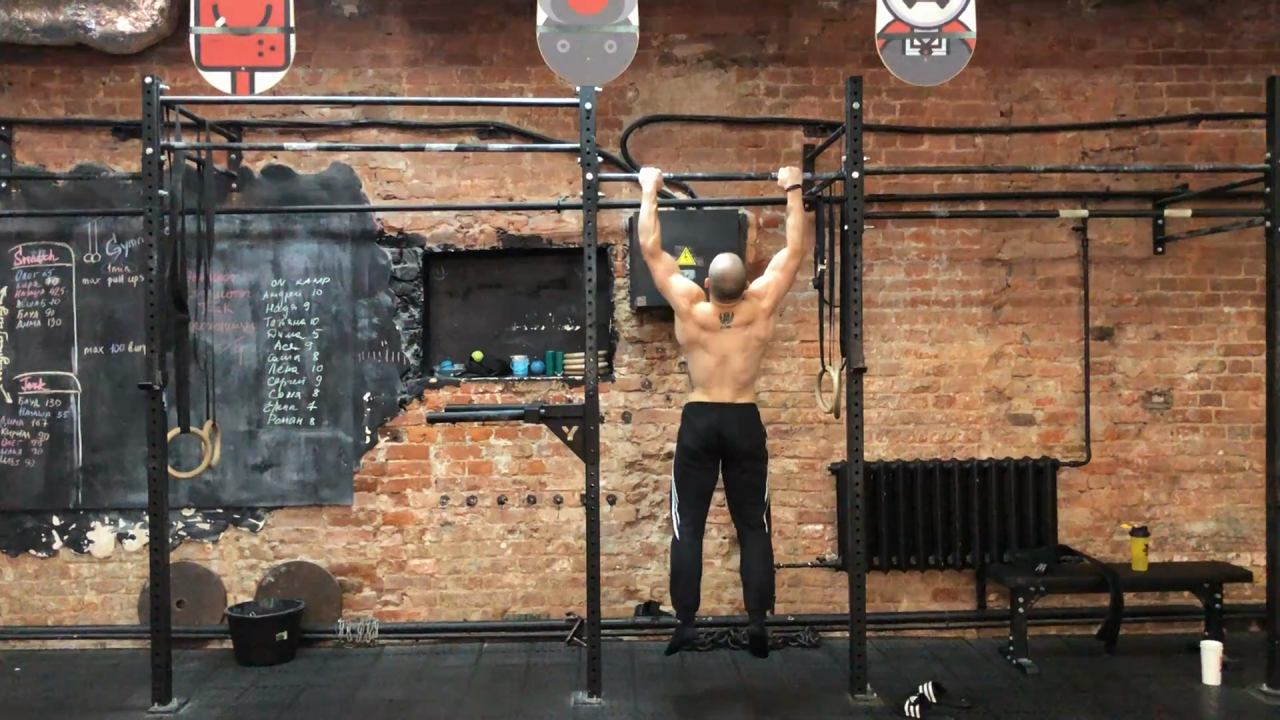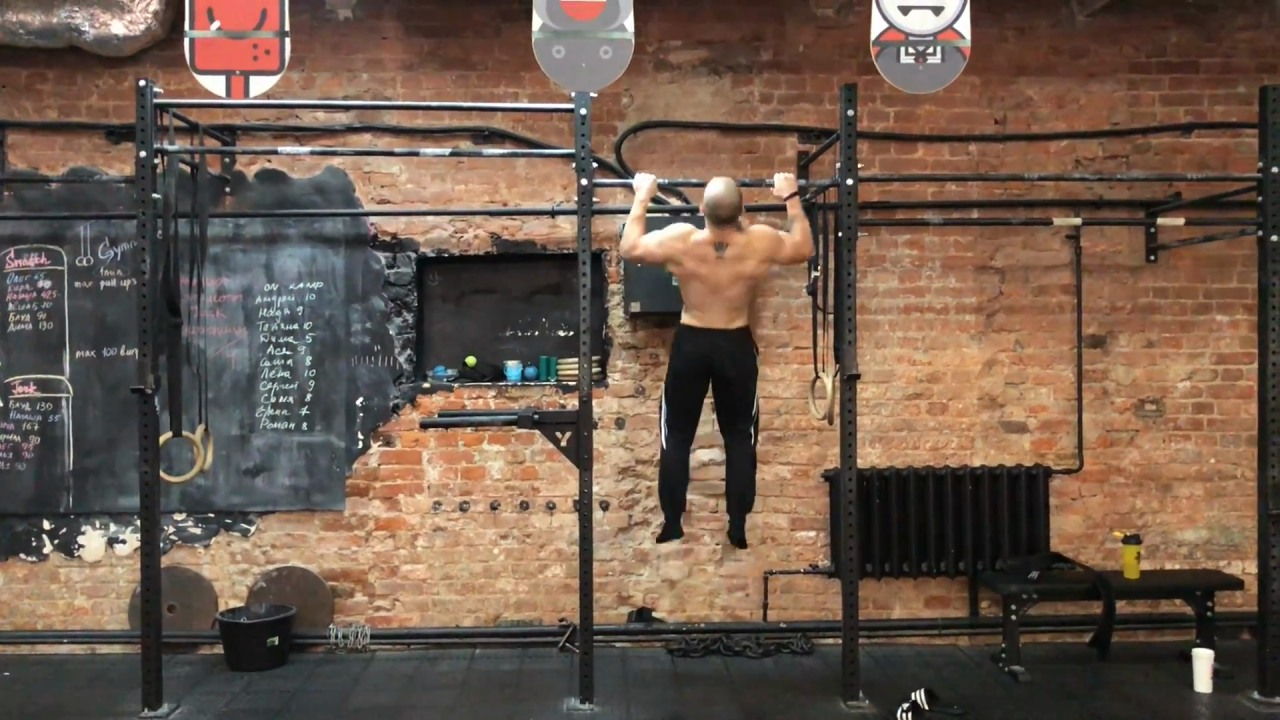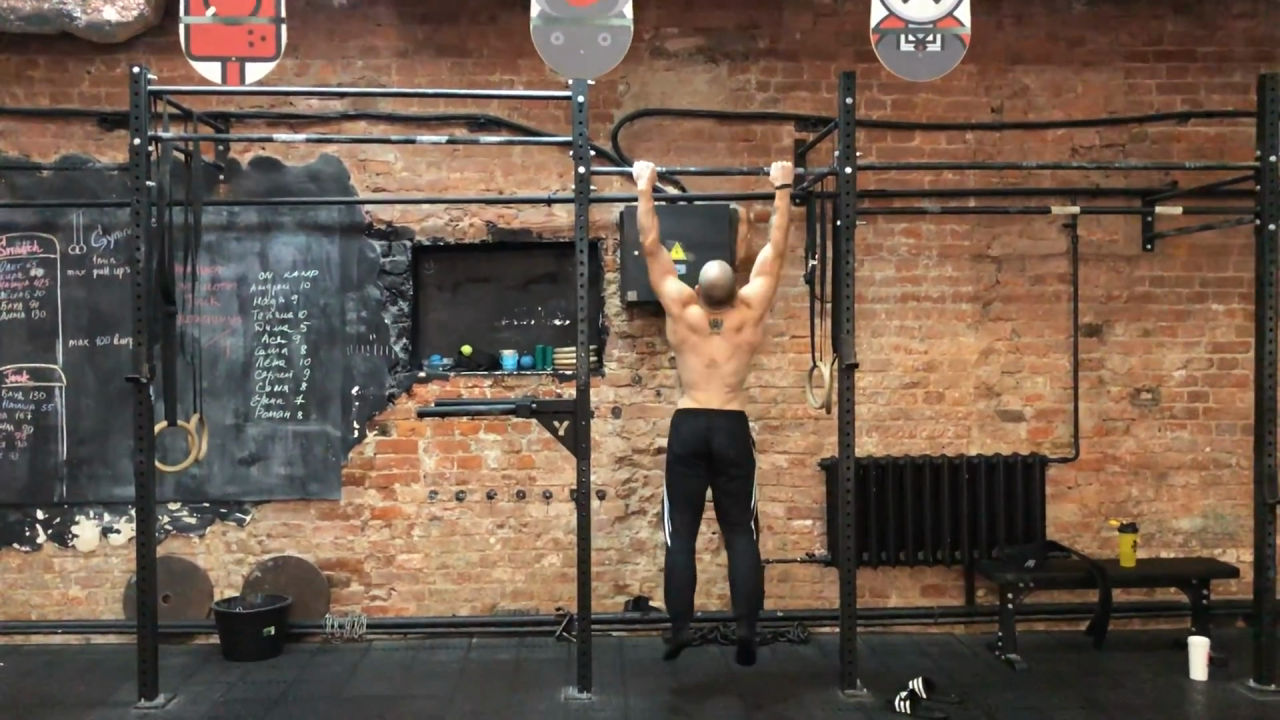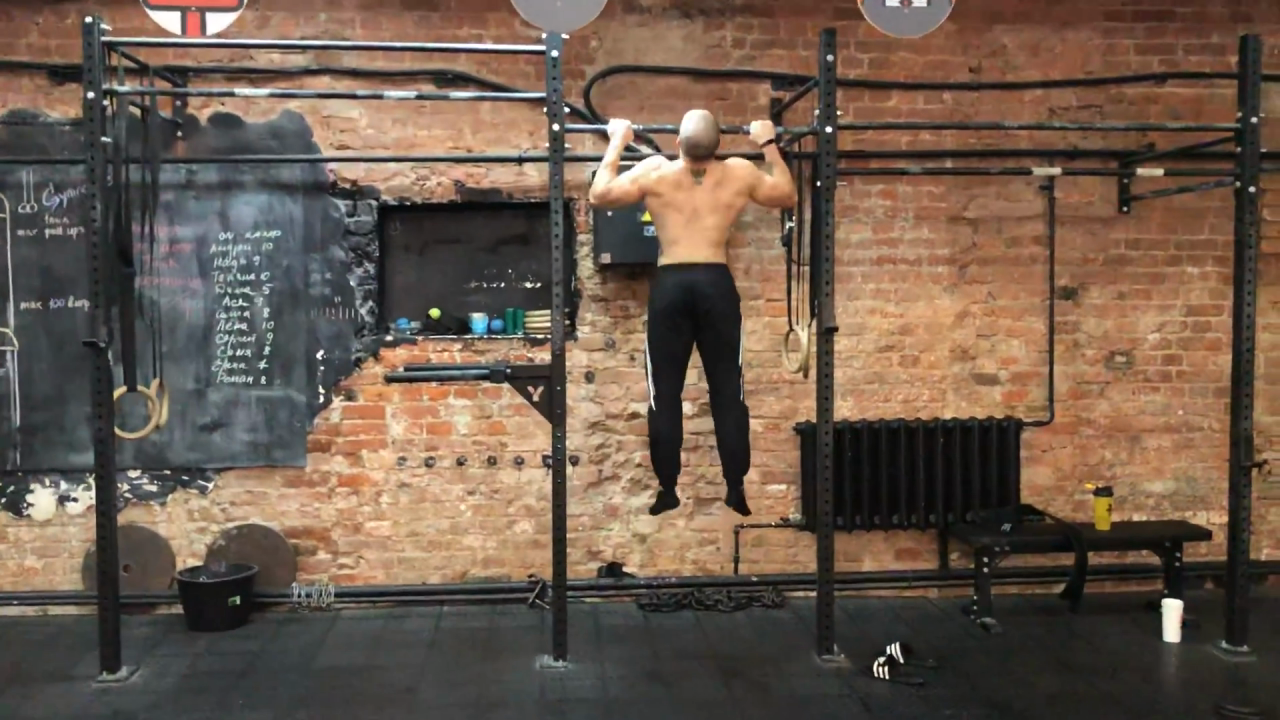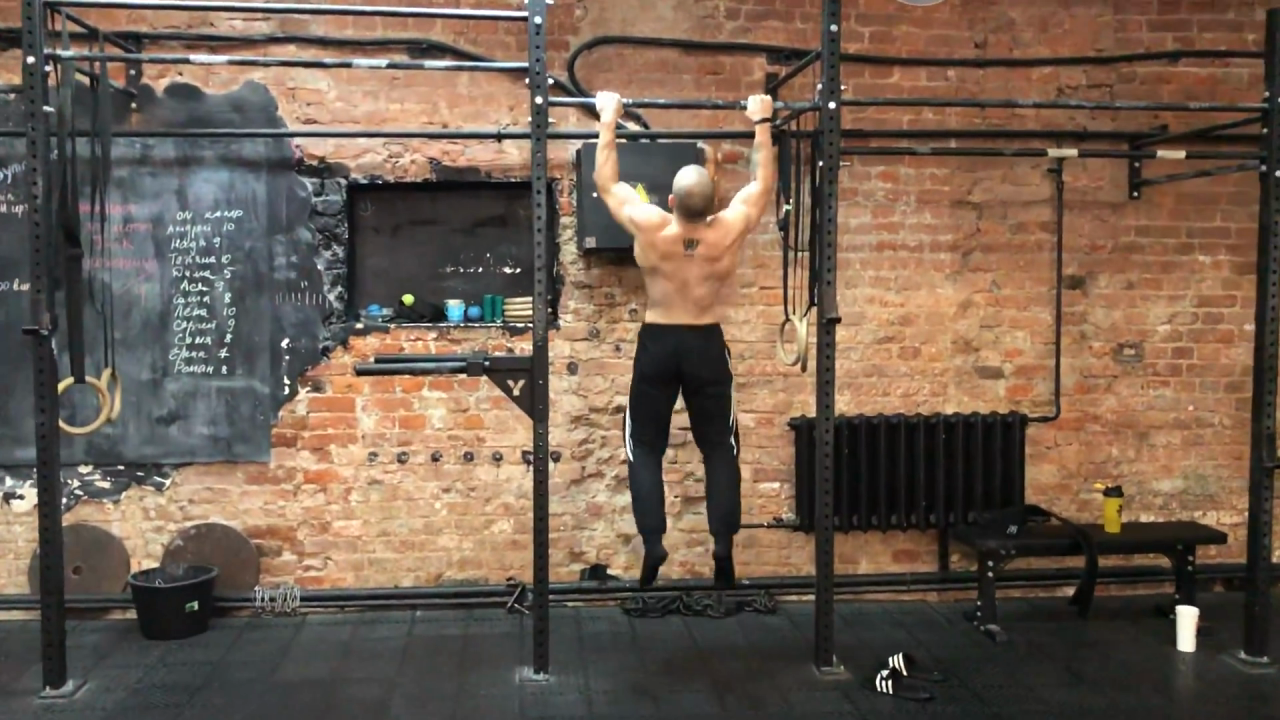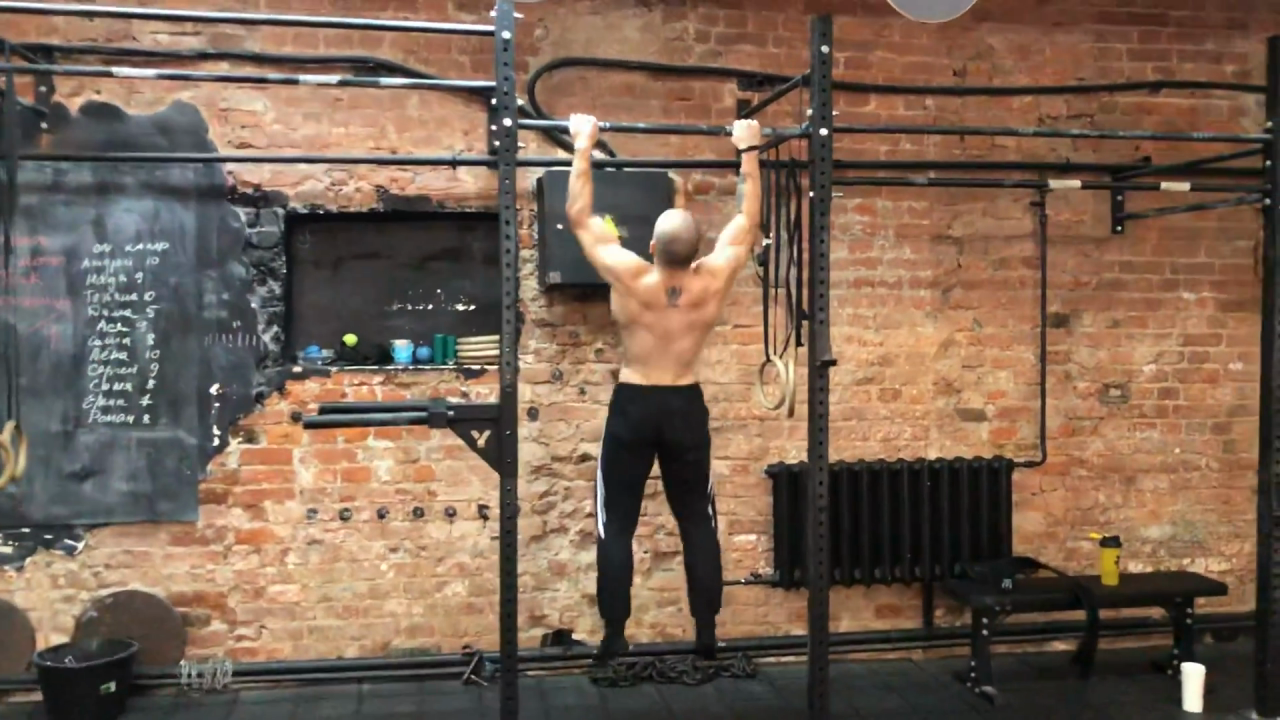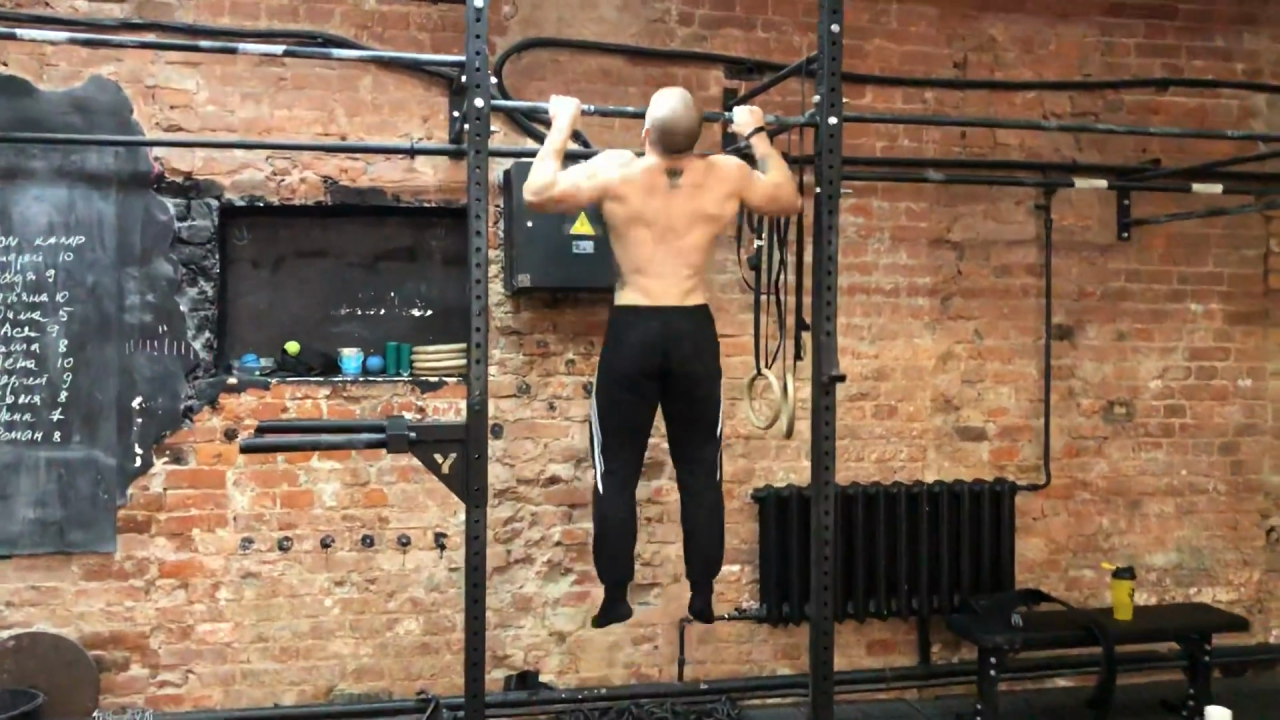
dt=0.7s
person 1, frame 1
left shoulder: (688, 306)
right shoulder: (762, 307)
left elbow: (650, 247)
right elbow: (796, 248)
left wrist: (649, 190)
right wrist: (793, 189)
left hip: (699, 422)
right hip: (745, 423)
left knee: (688, 525)
right knee: (753, 526)
left ankle: (686, 620)
right ankle: (757, 621)
person 1, frame 2
left shoulder: (680, 240)
right shoulder: (762, 240)
left elbow: (628, 248)
right elbow: (806, 248)
left hip: (690, 345)
right hip: (736, 346)
left knee: (676, 436)
right knee: (740, 437)
person 1, frame 3
left shoulder: (680, 311)
right shoulder: (751, 313)
left elbow: (651, 246)
right elbow: (775, 246)
left wrist: (645, 185)
right wrist: (782, 187)
left hip: (687, 429)
right hip: (733, 431)
left knee: (680, 536)
right knee: (741, 535)
left ankle: (681, 627)
right ankle: (746, 630)
person 1, frame 4
left shoulder: (655, 172)
right shoulder: (740, 173)
left elbow: (599, 195)
right elbow: (787, 195)
left wrist: (616, 143)
right wrist: (770, 144)
left hip: (670, 285)
right hip: (718, 285)
left knee: (664, 393)
right knee: (727, 391)
left ankle: (668, 488)
right ankle: (735, 487)
person 1, frame 5
left shoulder: (650, 229)
right shoulder: (729, 233)
left elbow: (604, 182)
right elbow: (764, 182)
left wrist: (608, 119)
right wrist: (762, 122)
left hip: (657, 345)
right hip: (706, 346)
left knee: (645, 451)
right knee: (719, 450)
left ankle: (652, 542)
right ankle: (723, 547)
person 1, frame 6
left shoulder: (629, 279)
right shoulder: (714, 281)
left elbow: (579, 215)
right elbow: (749, 220)
left wrist: (583, 146)
right wrist: (749, 153)
left hip: (632, 408)
right hip: (686, 408)
left knee: (616, 526)
right knee: (697, 522)
left ankle: (615, 633)
right ankle: (706, 631)
person 1, frame 7
left shoulder: (617, 171)
right shoulder: (724, 175)
left elbow: (536, 193)
right elbow: (788, 199)
left wrist: (561, 126)
right wrist: (757, 133)
left hip: (631, 332)
right hip: (694, 332)
left knee: (617, 474)
right knee: (699, 469)
left ankle: (616, 597)
right ankle: (703, 595)
